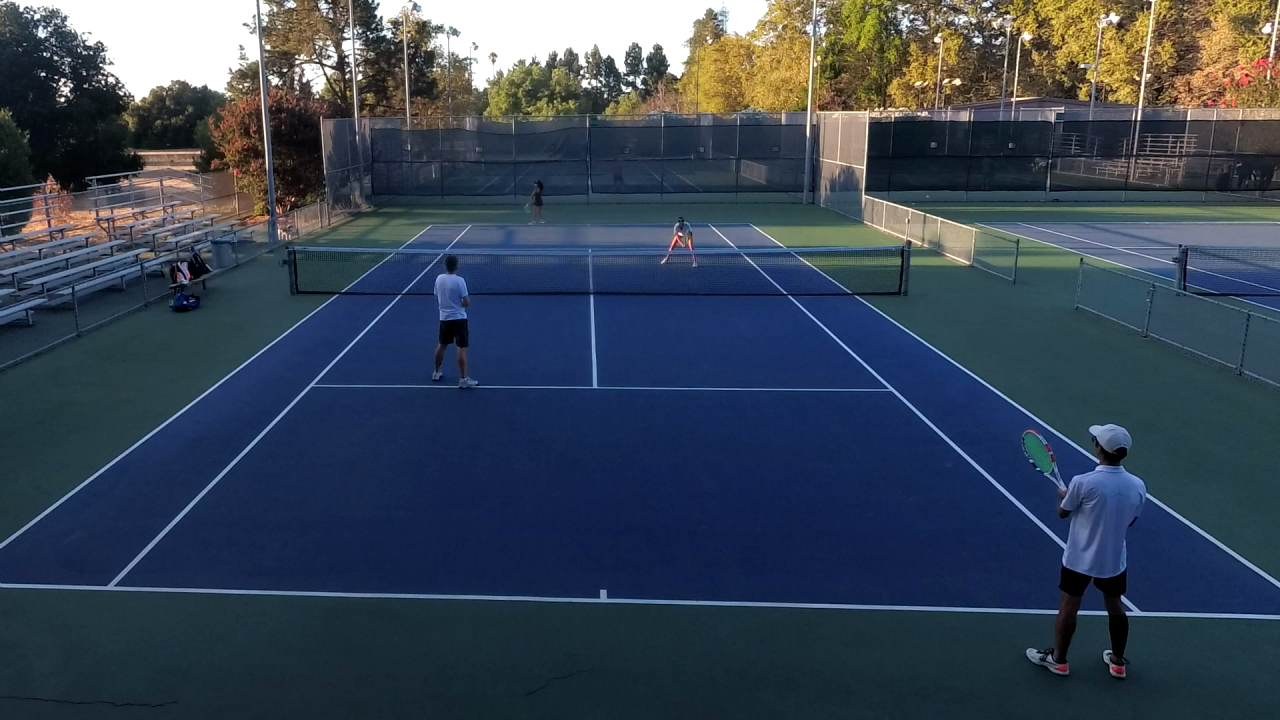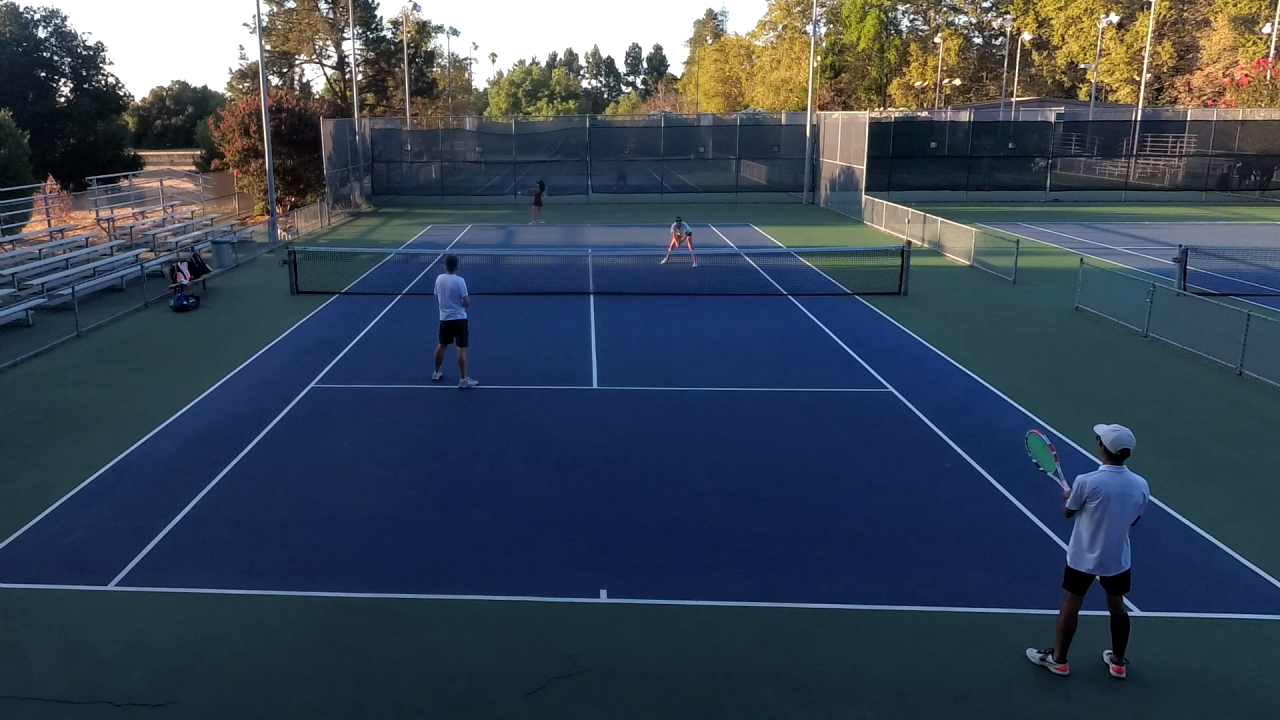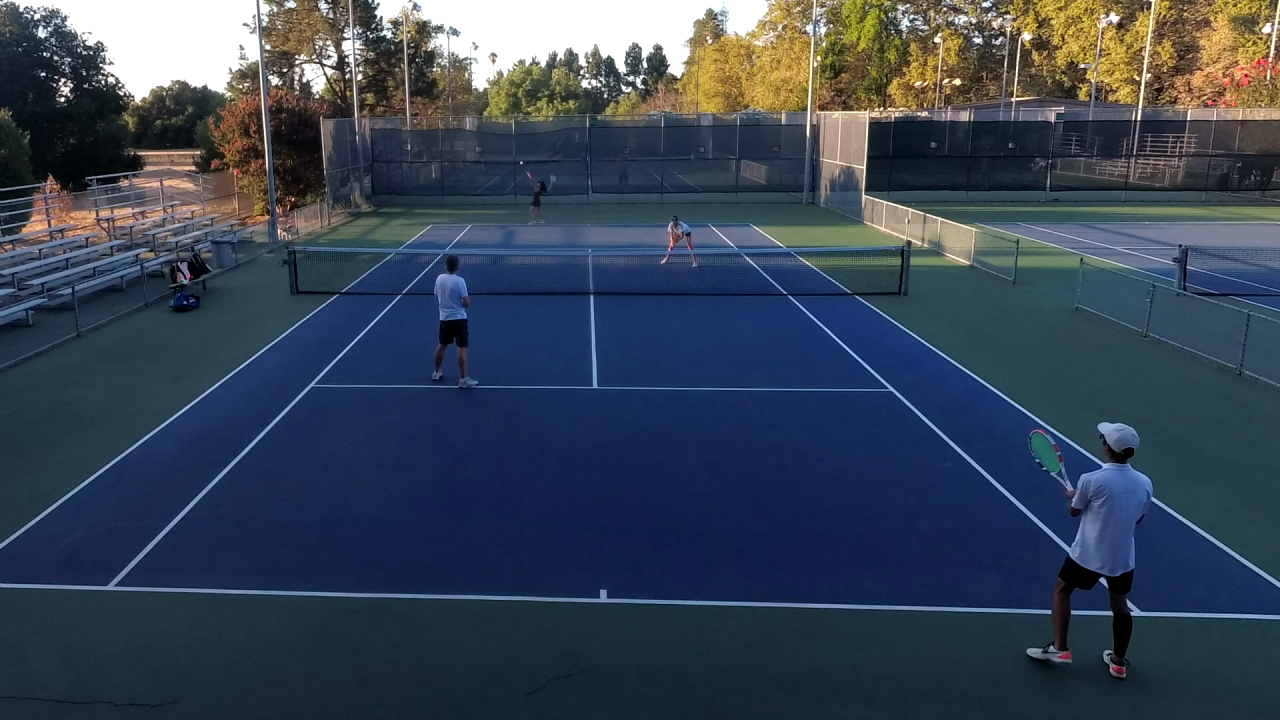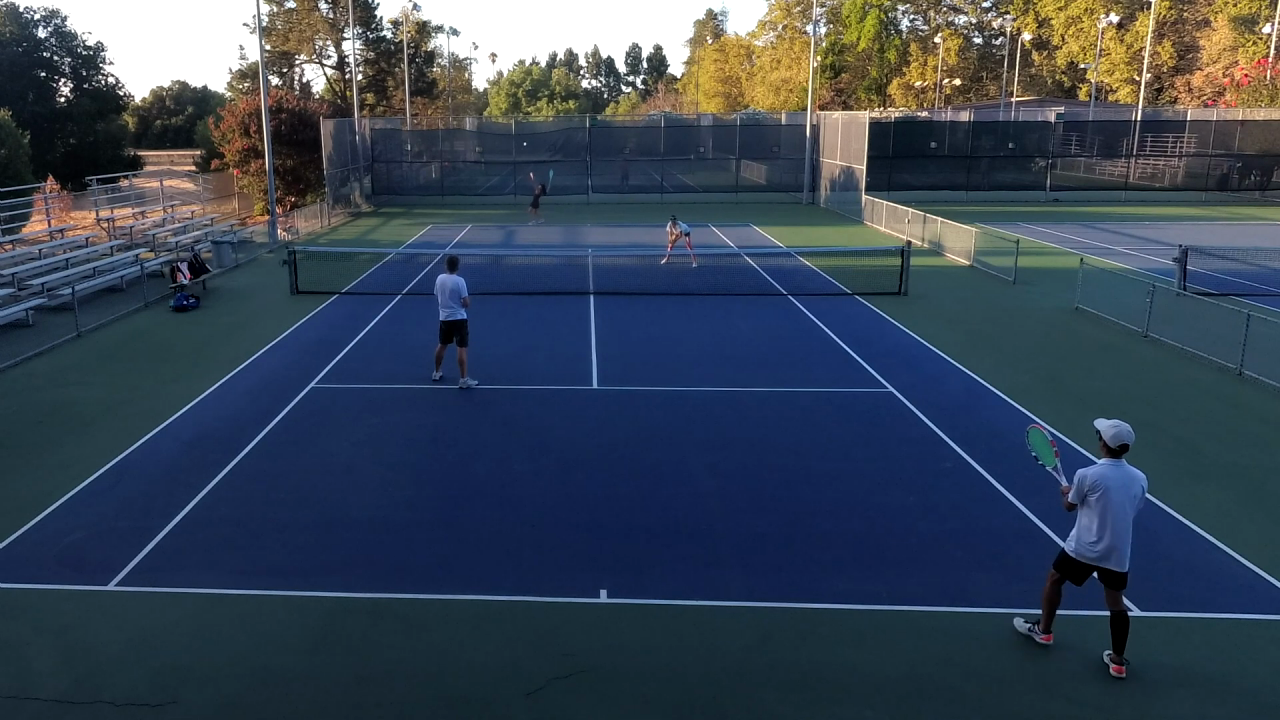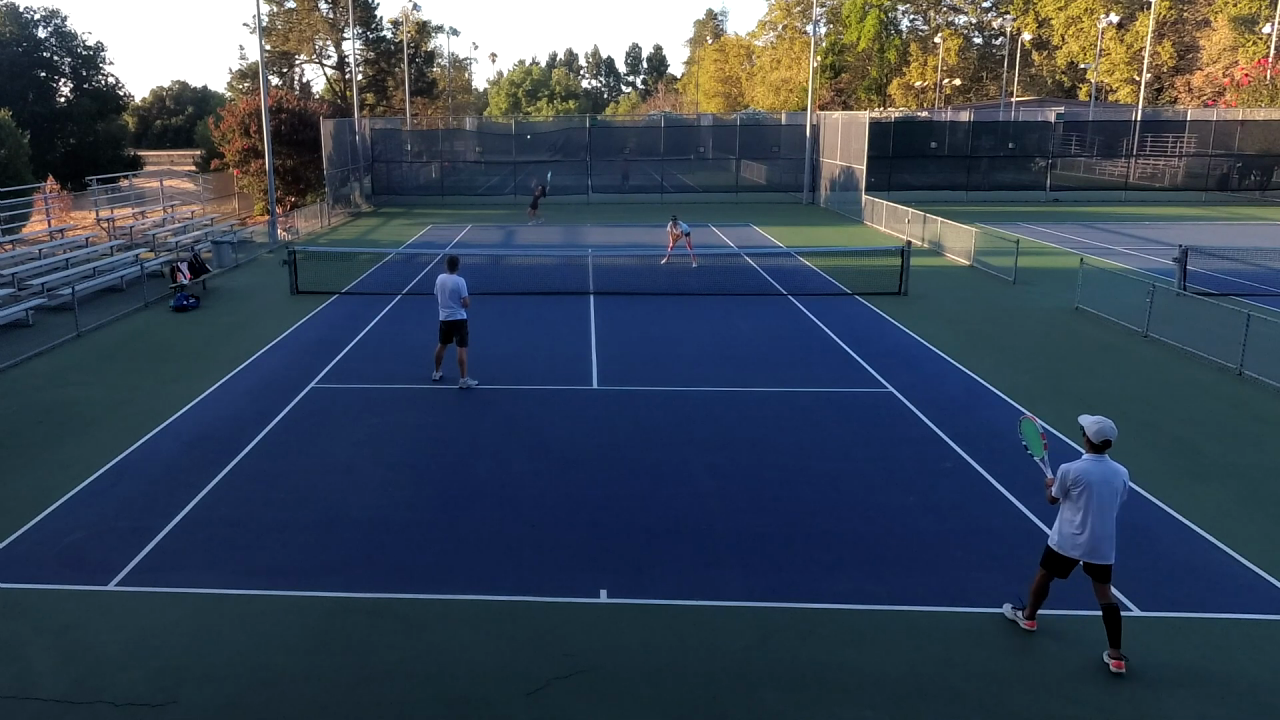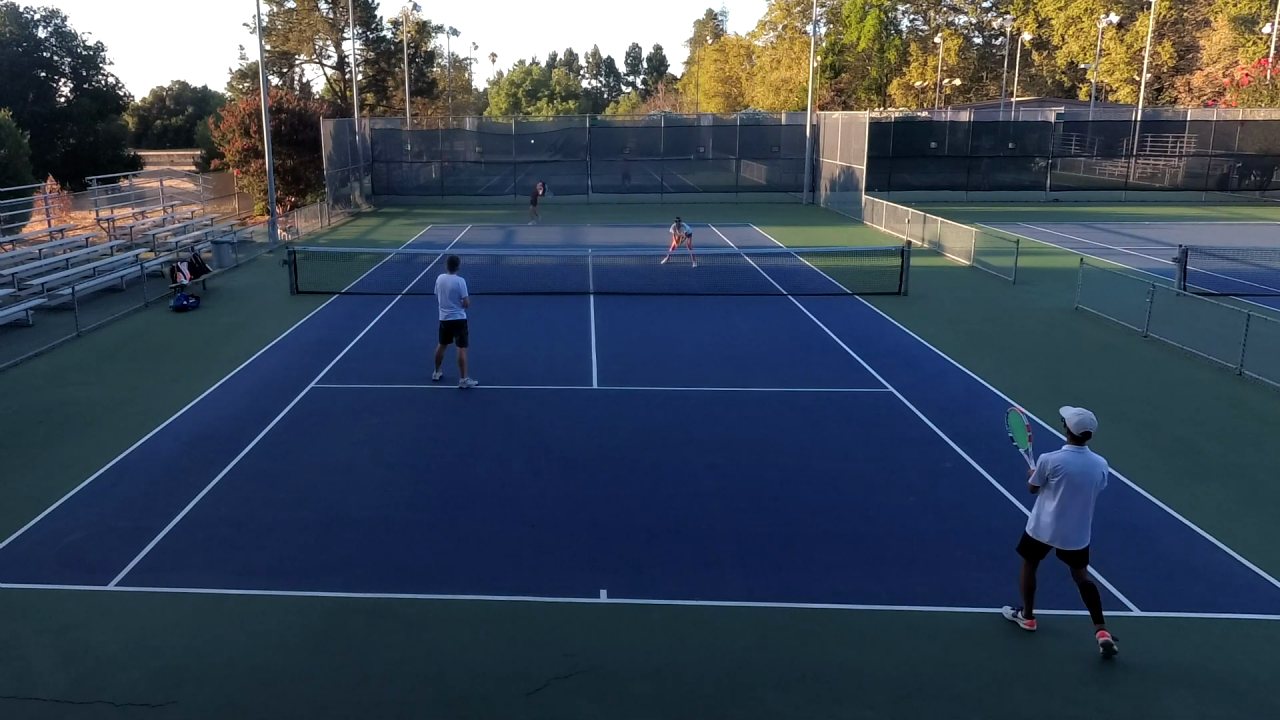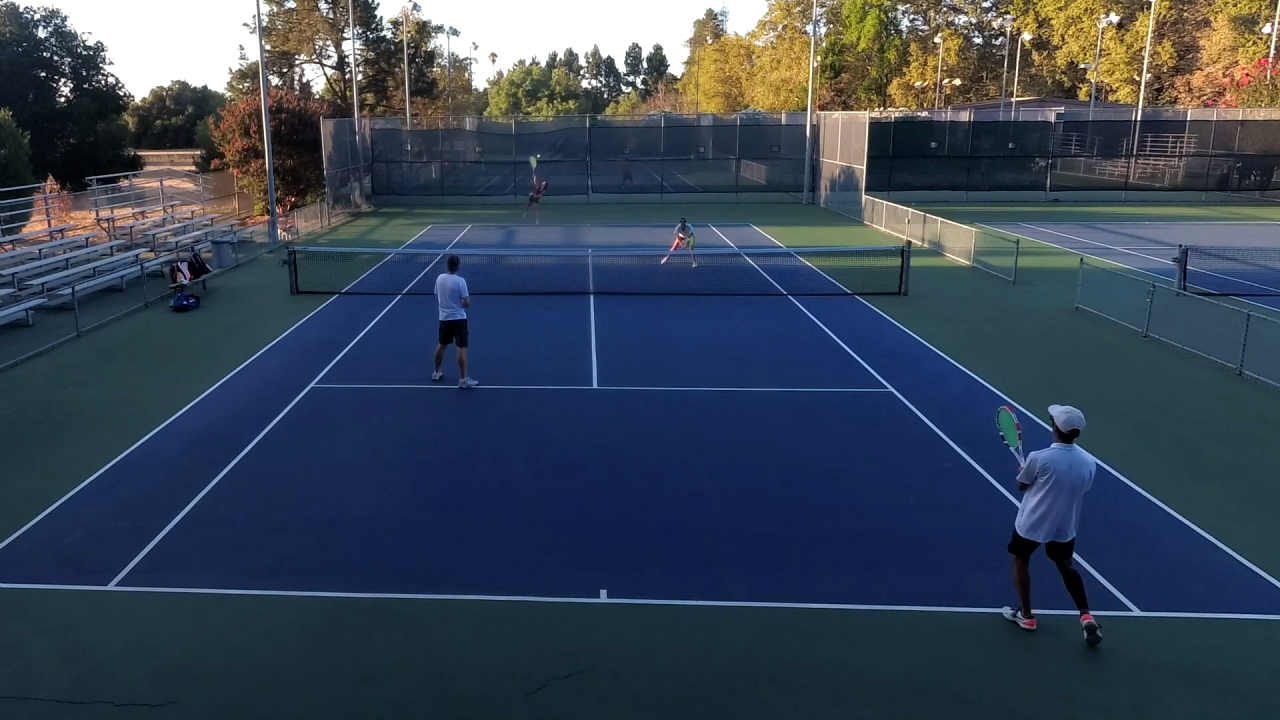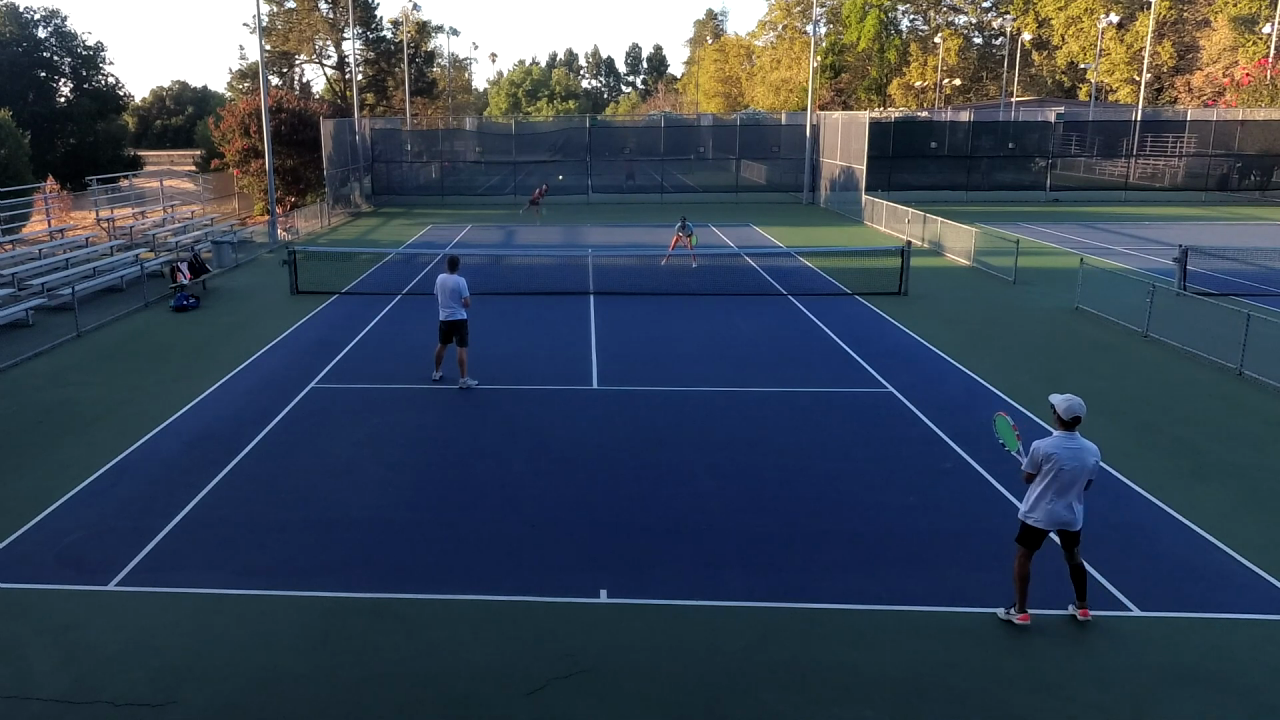
dt=0.2s
person 1, frame 1
left shoulder: (1083, 483)
right shoulder: (1138, 486)
left elbow: (1063, 512)
right elbow: (1130, 521)
left wrist: (1064, 497)
left hip: (1081, 557)
right hip: (1115, 559)
left knee: (1069, 606)
right knee: (1115, 606)
left ankle: (1059, 659)
right ankle: (1118, 662)
person 1, frame 2
left shoulder: (1087, 482)
right shoulder: (1141, 485)
left elbow: (1068, 512)
right elbow: (1134, 519)
left wrist: (1068, 497)
left hip: (1084, 556)
right hip: (1119, 558)
left knee: (1071, 605)
right knee: (1117, 604)
left ankle: (1058, 659)
right ankle: (1118, 661)
person 1, frame 3
left shoulder: (1091, 480)
right shoulder: (1145, 484)
left elbow: (1074, 511)
right elbow: (1138, 517)
left wrist: (1072, 497)
left hip: (1089, 555)
right hip: (1123, 557)
left knee: (1061, 590)
right knee: (1120, 604)
left ankle: (1060, 649)
right ankle: (1118, 661)
person 1, frame 4
left shoulder: (1087, 475)
right shoulder: (1140, 479)
left elbow: (1070, 506)
left wrist: (1067, 492)
left hip: (1084, 548)
right hip: (1118, 551)
left knee: (1054, 580)
right knee: (1116, 601)
left ankle: (1042, 631)
right ankle: (1118, 661)
person 1, frame 5
left shoulder: (1070, 470)
right shoulder: (1122, 474)
left elbow: (1053, 499)
left wrist: (1051, 484)
left hip: (1068, 541)
right hip: (1102, 545)
left knee: (1044, 576)
right knee: (1105, 595)
left ankle: (1028, 617)
right ankle: (1116, 656)
person 1, frame 6
left shoulder: (1050, 461)
right shoulder: (1100, 465)
left elbow: (1032, 488)
right elbow: (1094, 493)
left wrist: (1033, 473)
left hip: (1044, 529)
right hip: (1078, 533)
left knee: (1028, 565)
right knee: (1082, 577)
left ankle: (1027, 616)
right ankle: (1103, 633)
person 1, frame 7
left shoulder: (1038, 458)
right shoulder: (1089, 463)
left elbow: (1022, 486)
right elbow: (1080, 492)
left wrist: (1027, 475)
left hip: (1032, 524)
right hip: (1065, 527)
left knee: (1020, 562)
right knee: (1066, 566)
left ankle: (1026, 615)
right ankle: (1086, 617)
person 1, frame 8
left shoulder: (1041, 447)
right shoulder: (1092, 451)
left elbow: (1029, 478)
right elbow: (1086, 484)
left wrist: (1034, 474)
left hip: (1039, 514)
right hip: (1071, 516)
left knee: (1023, 557)
right knee: (1072, 556)
left ankle: (1020, 611)
right ankle: (1082, 608)
